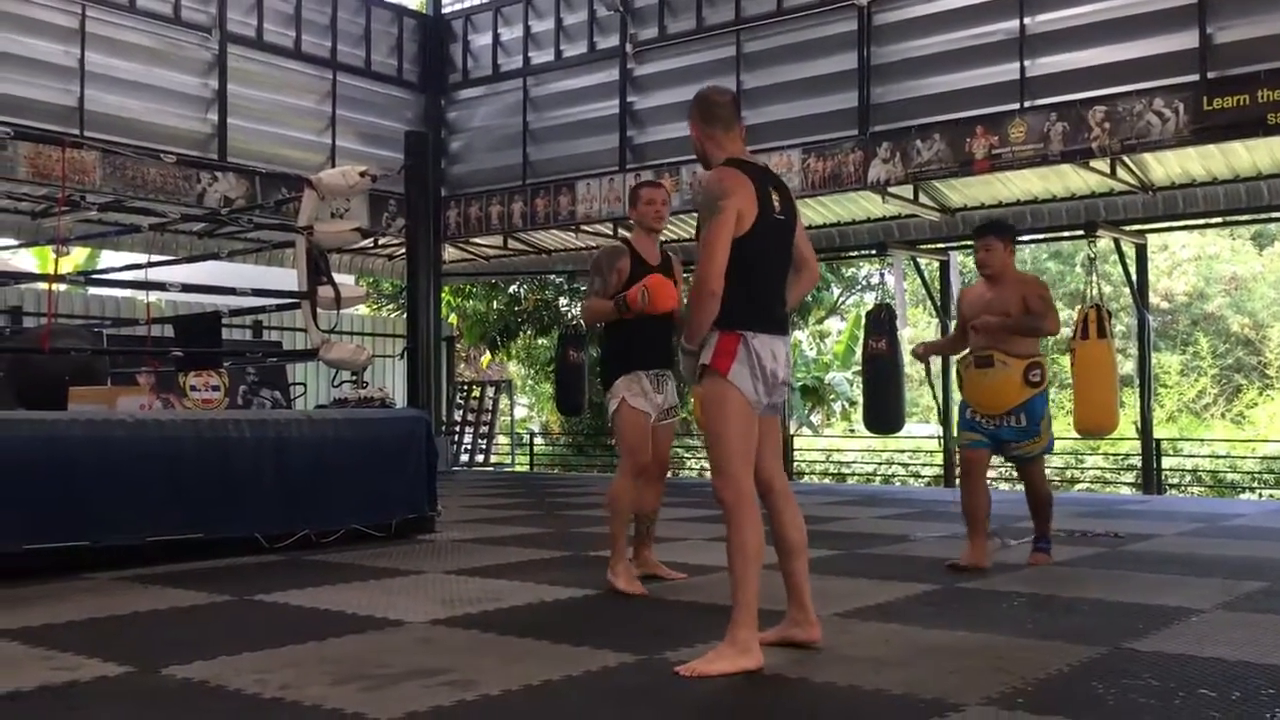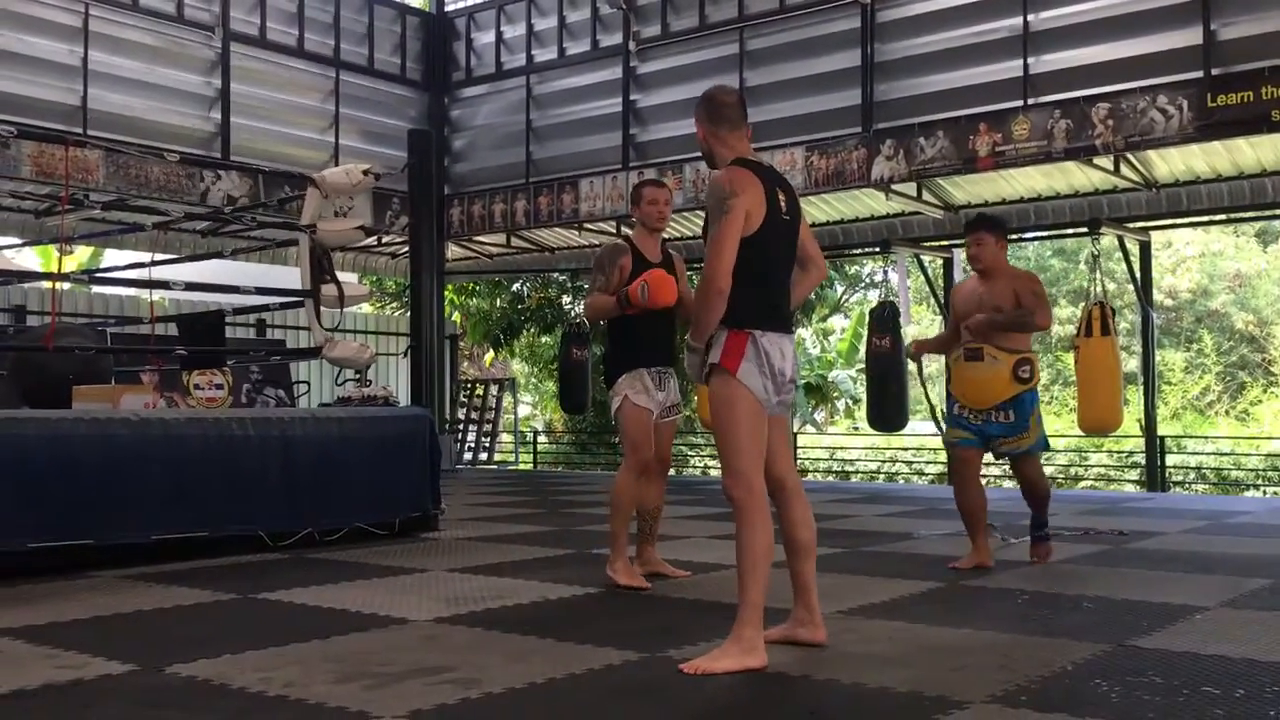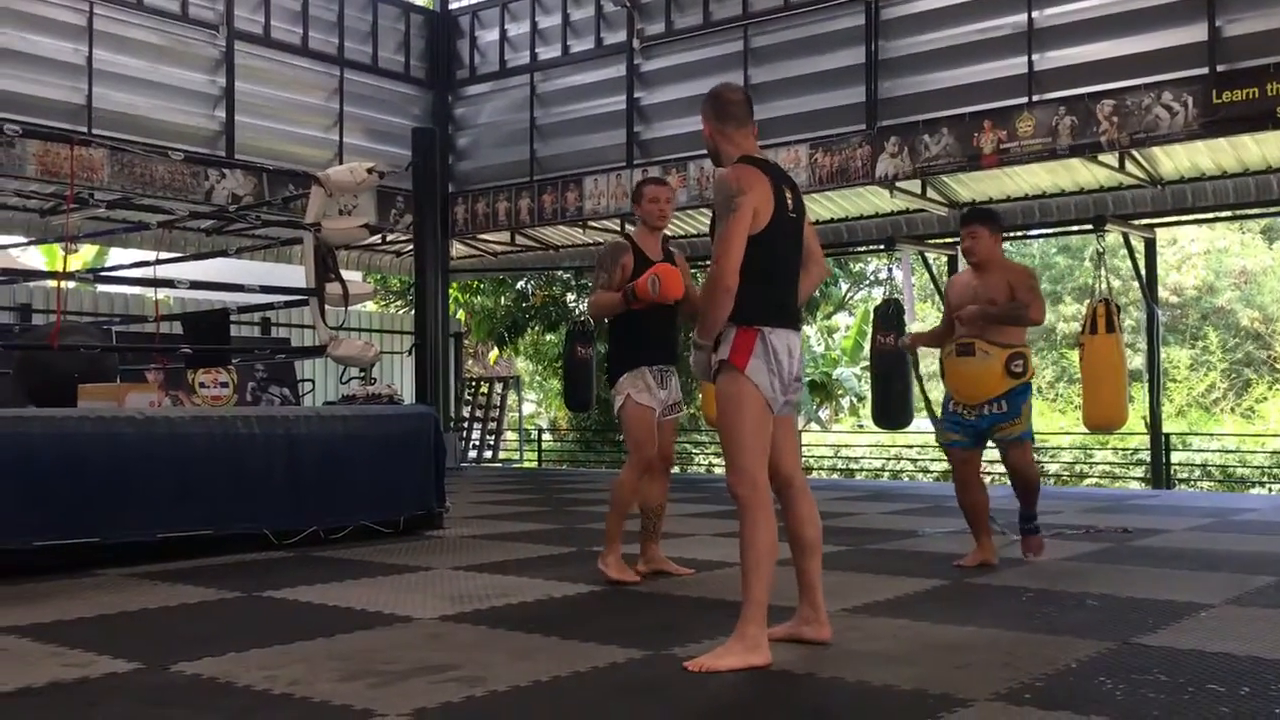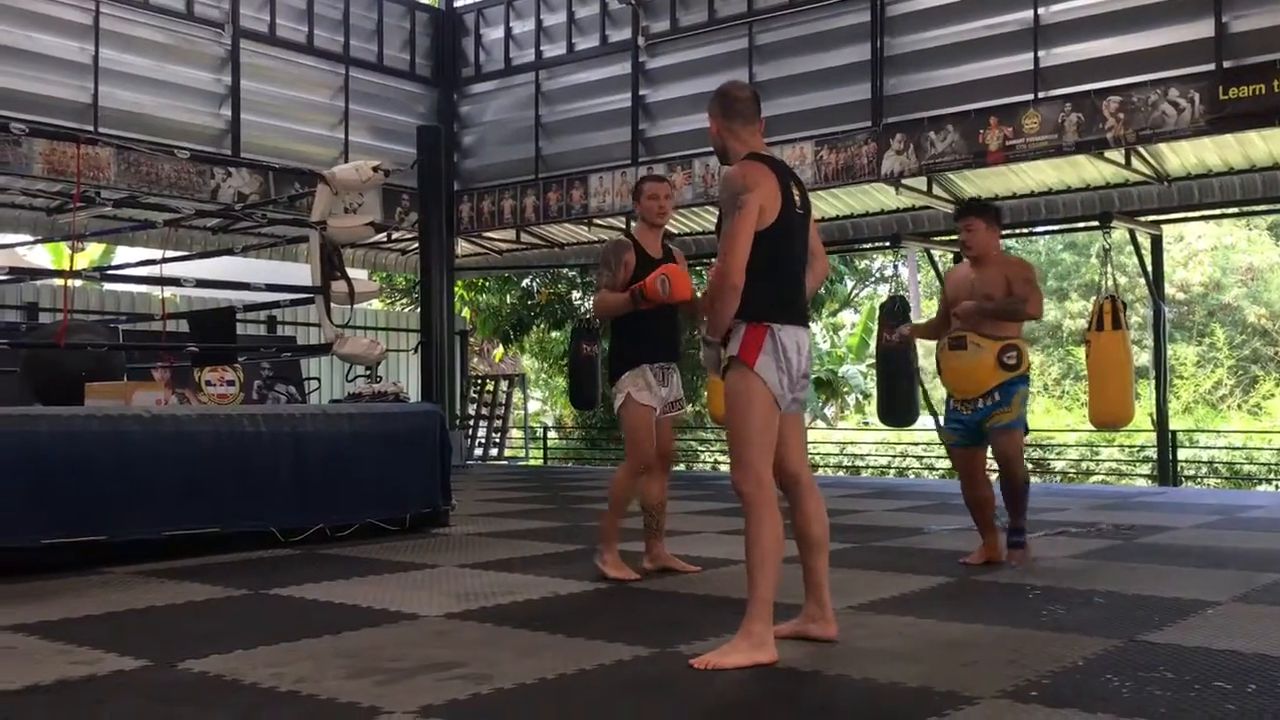
dt=0.1s
person 1, frame 1
left shoulder: (721, 184)
right shoulder: (775, 186)
left elbow: (710, 283)
right elbow: (807, 269)
left wrist: (689, 345)
left hip: (734, 346)
right hip: (773, 344)
left knee: (734, 490)
right knee: (771, 482)
left ankle: (742, 641)
right ankle: (801, 617)
person 1, frame 2
left shoulder: (729, 183)
right shoulder: (778, 185)
left elbow: (717, 282)
right elbow: (814, 265)
left wrist: (696, 343)
left hip: (743, 345)
right hip: (777, 343)
left knee: (745, 488)
right knee: (782, 482)
left ankle: (747, 639)
right ankle: (807, 616)
person 1, frame 3
left shoulder: (736, 181)
right shoulder: (783, 182)
left elbow: (725, 280)
right elbow: (814, 262)
left wrist: (702, 341)
left hip: (750, 342)
right hip: (783, 339)
left knee: (749, 486)
right knee: (788, 480)
left ankle: (751, 636)
right ankle: (812, 614)
person 1, frame 4
left shoulder: (743, 178)
right shoulder: (787, 178)
left elbow: (731, 277)
right elbow: (817, 261)
left wrist: (713, 337)
left hip: (759, 339)
right hip: (792, 336)
left knee: (755, 483)
right knee: (795, 477)
left ankle: (757, 634)
right ankle: (818, 611)
person 2, frame 1
left shoulder: (671, 262)
right shoulder: (615, 256)
left elbow: (678, 318)
right elbow: (589, 311)
right wrist: (627, 302)
left hip: (663, 373)
right hip: (627, 373)
left knee: (658, 468)
right knee: (635, 462)
left ankle: (643, 556)
right ankle: (617, 562)
person 2, frame 2
left shoulder: (674, 261)
right shoulder: (617, 253)
left elbow: (689, 312)
right elbow: (591, 308)
right wrist: (628, 298)
left hip: (665, 371)
right hip: (629, 371)
left knee: (659, 465)
right knee: (638, 459)
left ankle: (646, 555)
right ankle: (617, 557)
person 2, frame 3
left shoulder: (676, 258)
right shoulder: (618, 252)
left elbow: (693, 308)
right elbow: (595, 306)
right wrist: (635, 293)
left hip: (667, 369)
right hip: (631, 369)
left knee: (662, 463)
right knee: (642, 458)
left ankle: (650, 553)
right ankle: (610, 551)
person 2, frame 4
left shoulder: (675, 254)
right shoulder: (620, 250)
right elbow: (601, 305)
right wrist: (641, 295)
left hip: (667, 368)
right hip: (632, 367)
left knee: (661, 462)
right knee: (638, 459)
left ankle: (655, 550)
right ankle: (607, 550)
person 3, frame 1
left shoulder: (1030, 286)
right shoulder: (968, 295)
left elbow: (1050, 324)
right elbow: (960, 339)
left wrist: (1000, 324)
right wrist: (930, 348)
left hip: (1021, 395)
right hip: (977, 396)
left knee: (1032, 472)
right knee: (970, 467)
left ankle: (1042, 538)
right ankle: (978, 549)
person 3, frame 2
left shoulder: (1022, 281)
right shoulder: (961, 289)
left elbow: (1042, 320)
left wrist: (990, 321)
right wrist: (923, 346)
left hip: (1012, 392)
right hip: (967, 394)
left knee: (1028, 470)
right knee: (961, 467)
left ankle: (1039, 527)
right ankle: (979, 549)
person 3, frame 3
left shoulder: (1017, 275)
right shoulder: (955, 283)
left elbow: (1036, 313)
left wrist: (983, 312)
right wrist: (918, 339)
left hip: (1006, 386)
right hip: (963, 390)
left knee: (1019, 460)
right knee: (963, 466)
left ankle: (1028, 517)
right ankle: (984, 546)
person 3, frame 4
left shoulder: (1015, 268)
right shoulder: (953, 277)
left elbow: (1033, 308)
right elbow: (943, 324)
left wrist: (980, 308)
right wrist: (913, 331)
left hip: (1004, 378)
right hip: (962, 384)
left knee: (1008, 452)
right knee: (967, 464)
left ankle: (1017, 529)
right ankle: (989, 541)
